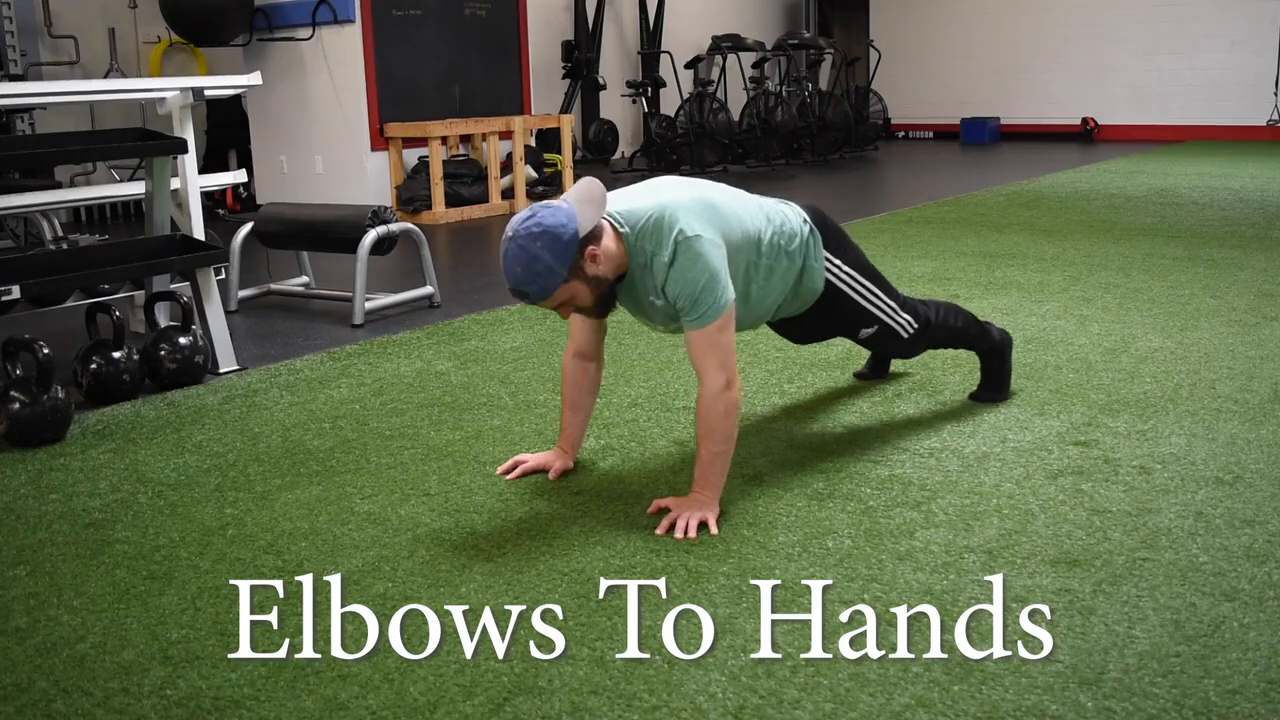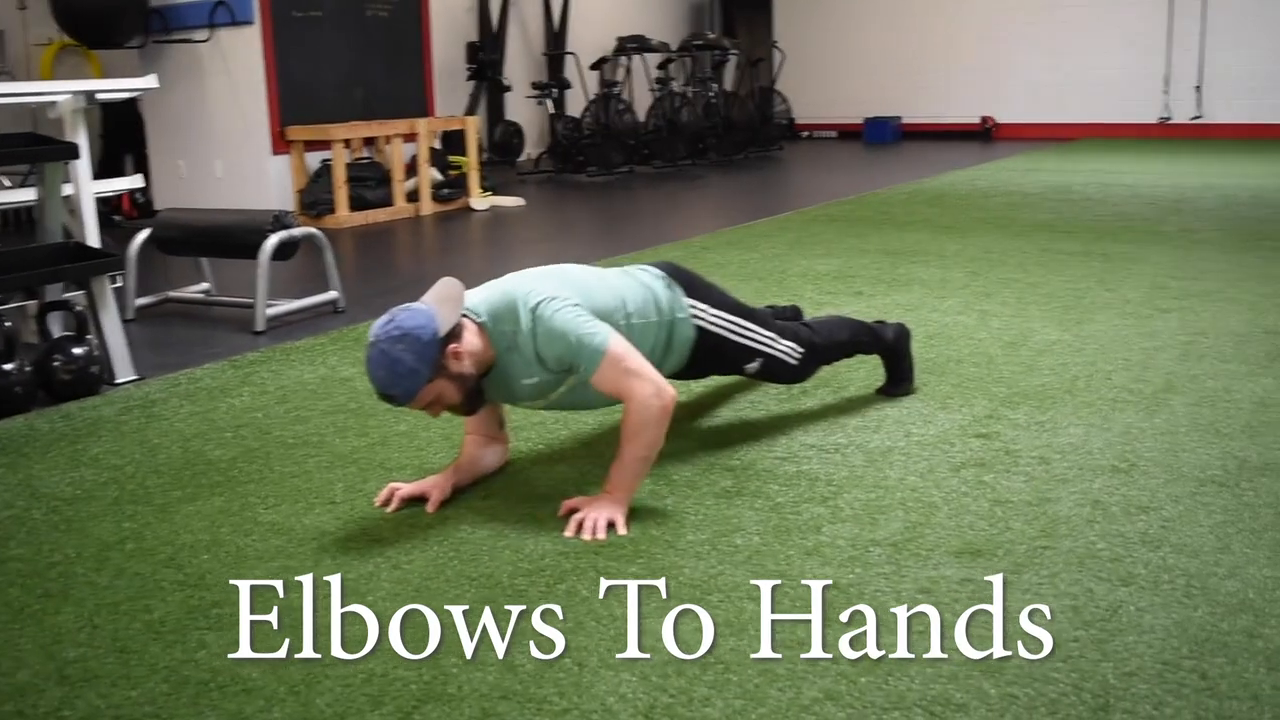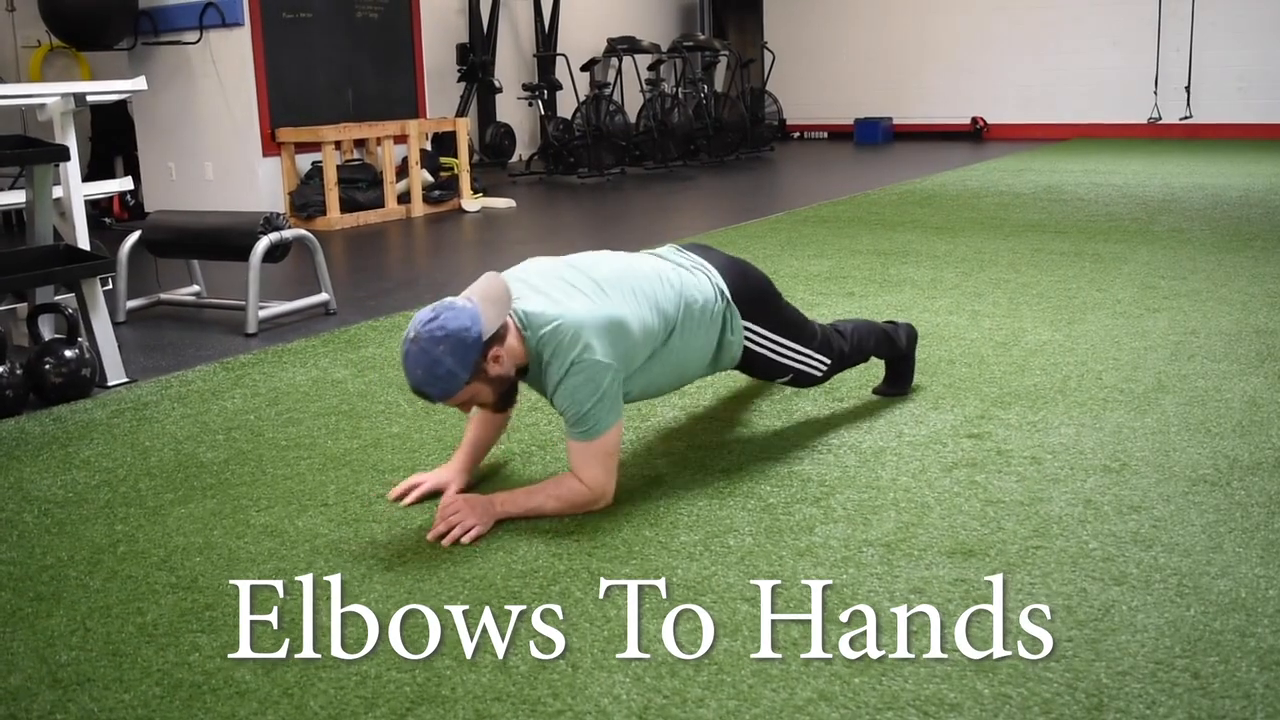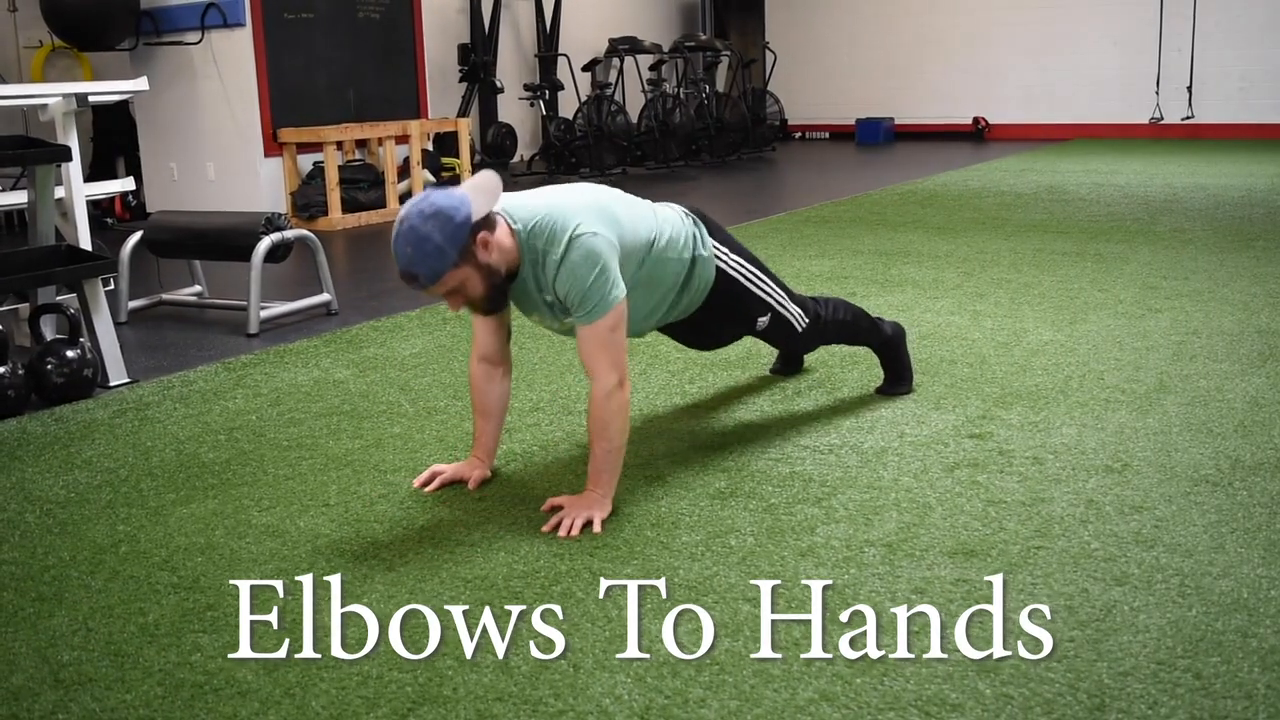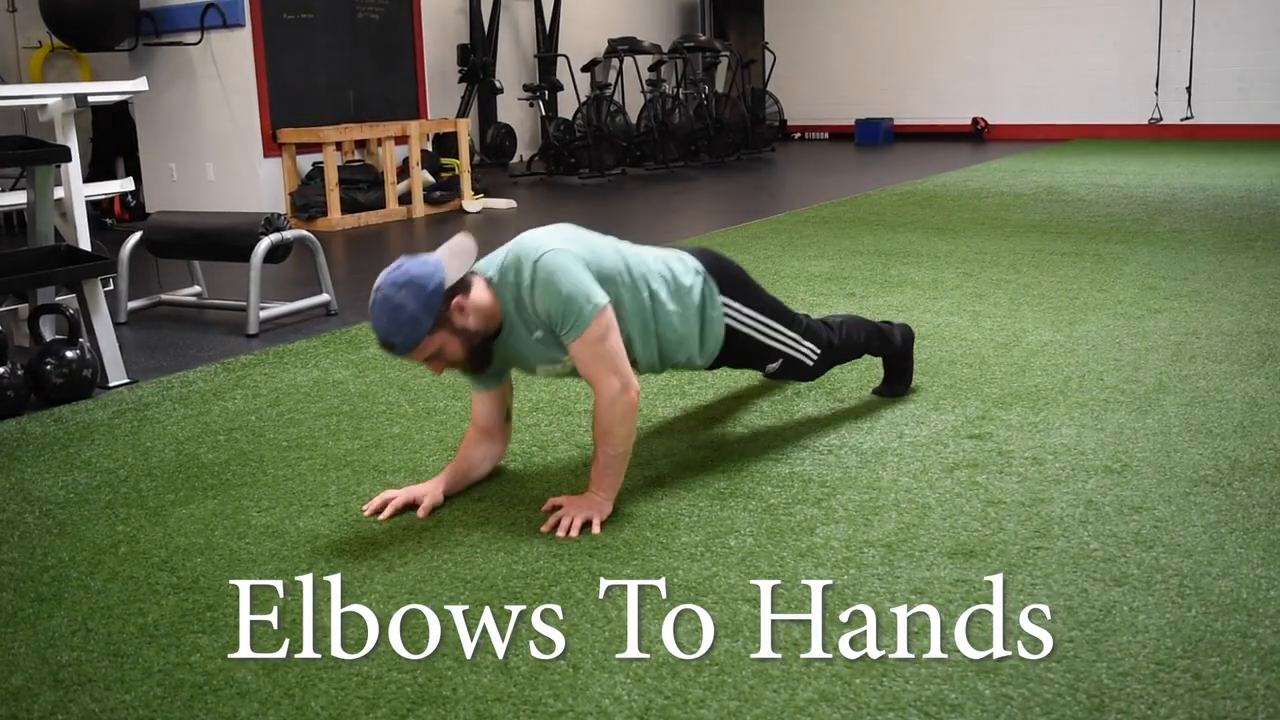
dt=1s
person 1, frame 1
left shoulder: (682, 245)
right shoulder: (581, 242)
left elbow: (720, 383)
right elbow: (583, 358)
left wrist: (706, 496)
right wrist: (565, 449)
left hip: (806, 257)
right hip: (770, 280)
left knee: (905, 328)
right knee: (823, 336)
left ankle: (990, 344)
right ankle: (880, 354)
person 1, frame 2
left shoulder: (541, 319)
right shoulder: (461, 345)
left elbow: (654, 396)
right elbow: (489, 443)
left wrist: (614, 498)
right wrist: (446, 478)
left hip: (674, 311)
right hip: (638, 320)
left knee: (797, 354)
left ankle: (886, 338)
right ankle: (780, 315)
person 1, frame 3
left shoulder: (578, 357)
right shoulder: (501, 303)
left elbow: (595, 487)
right elbow: (498, 405)
left wrist: (493, 505)
right wrist: (458, 466)
left hip: (727, 306)
right hip: (681, 269)
left knee: (822, 357)
left ankle: (894, 341)
right ankle: (787, 320)
person 1, frame 4
left shoulder: (577, 247)
right shoulder: (477, 254)
left elbow: (610, 383)
right elbow: (490, 363)
left wrist: (599, 496)
right wrist: (479, 459)
left hip: (696, 263)
left knee: (798, 322)
right knee: (720, 336)
left ankle: (884, 337)
right ankle: (791, 352)
person 1, frame 5
left shoulder: (546, 271)
right shoulder: (476, 325)
left elbow: (618, 389)
right elbow: (490, 434)
left wrist: (599, 496)
right wrist: (438, 482)
left hip: (707, 304)
right hip: (679, 326)
left knee: (812, 353)
left ankle: (891, 341)
